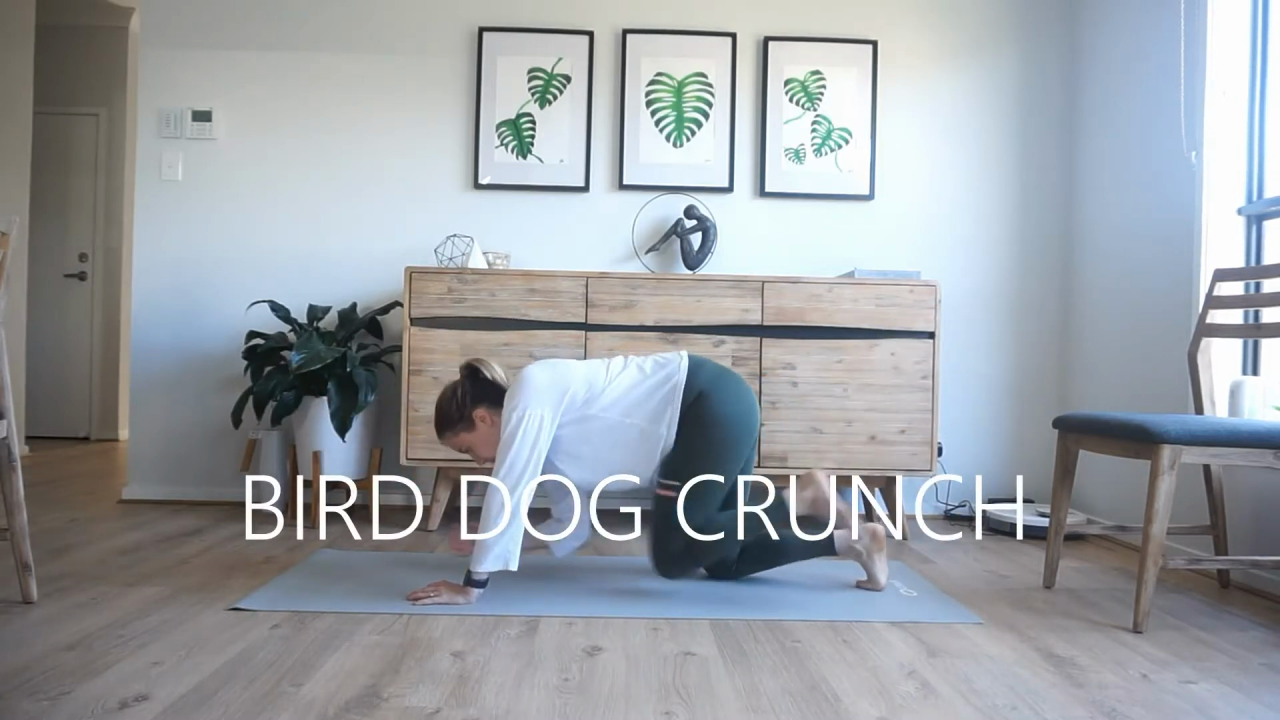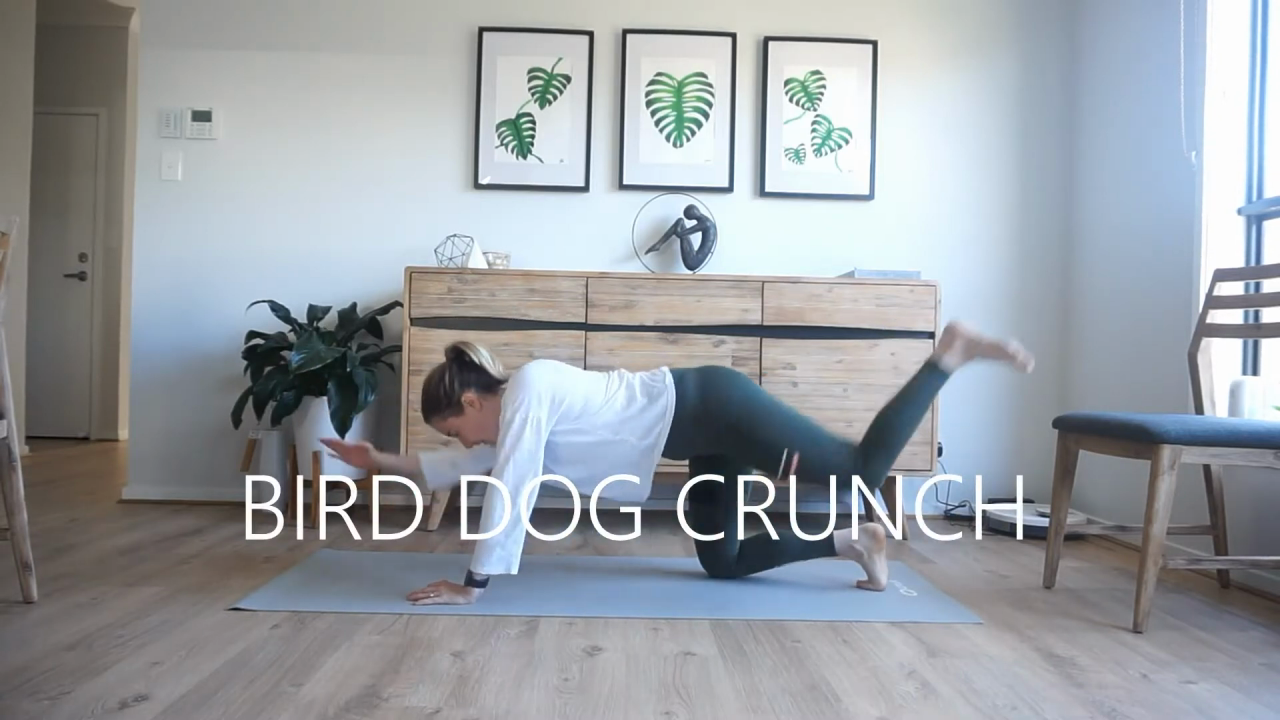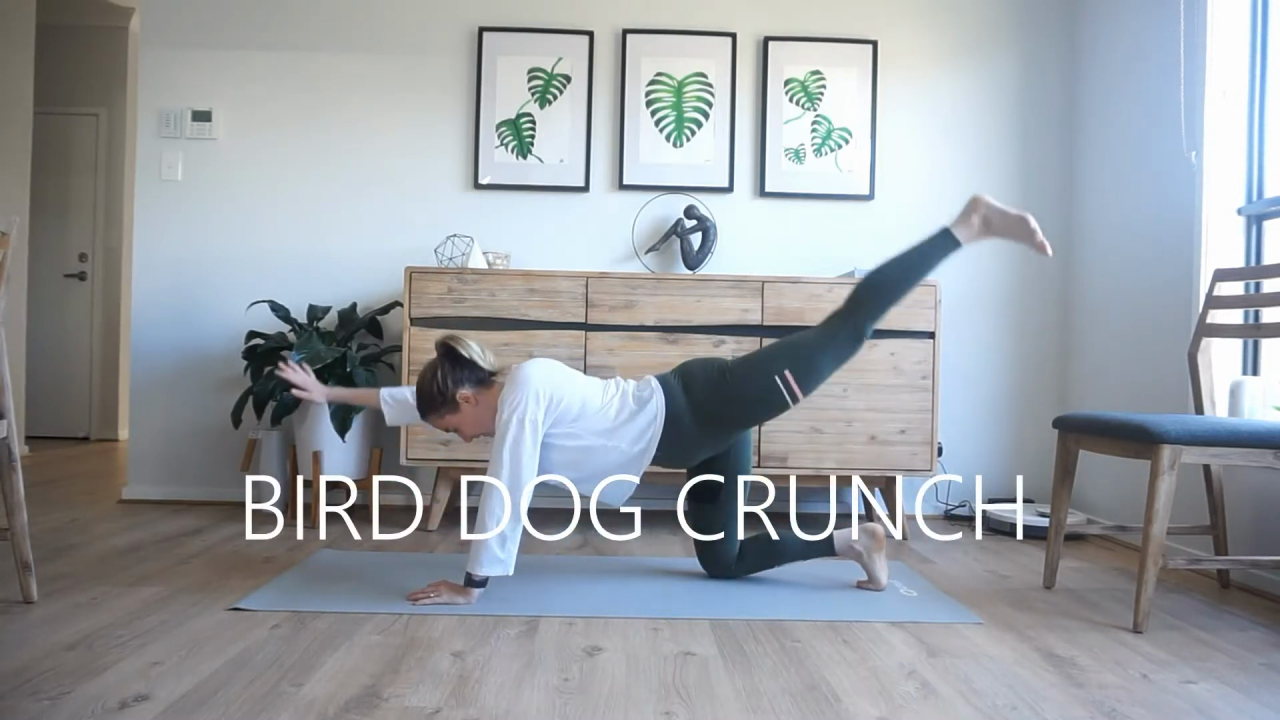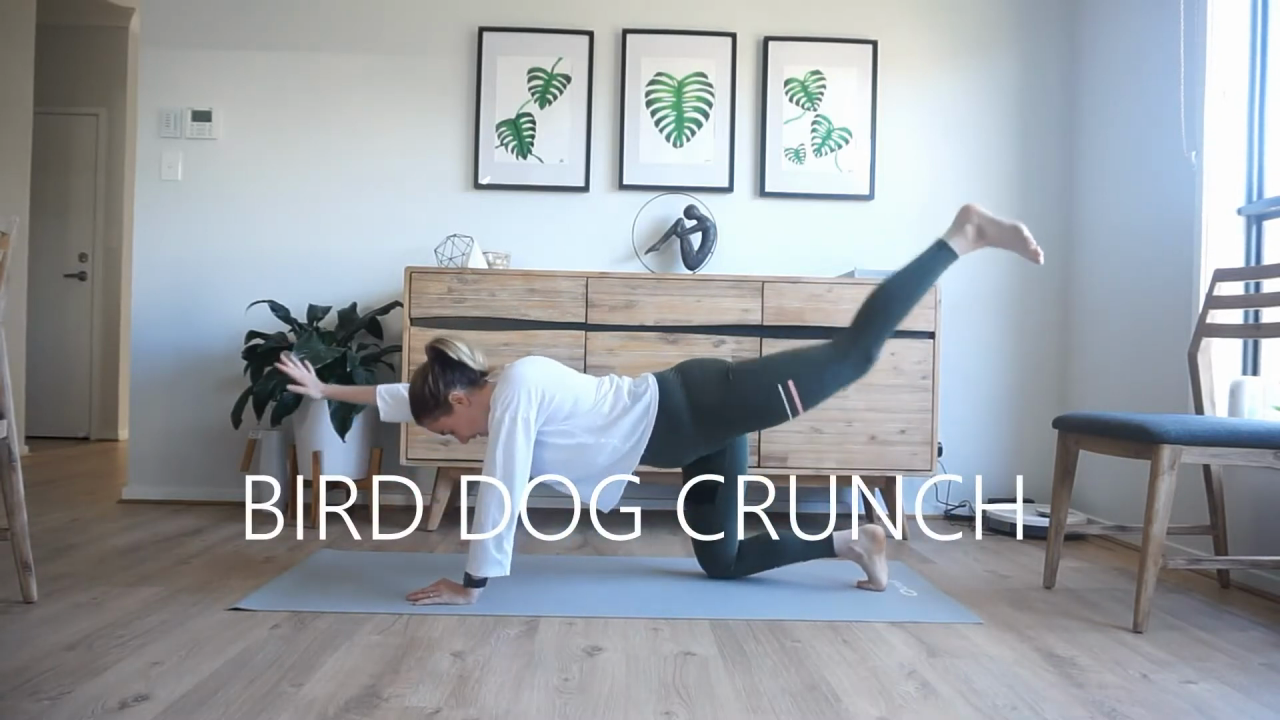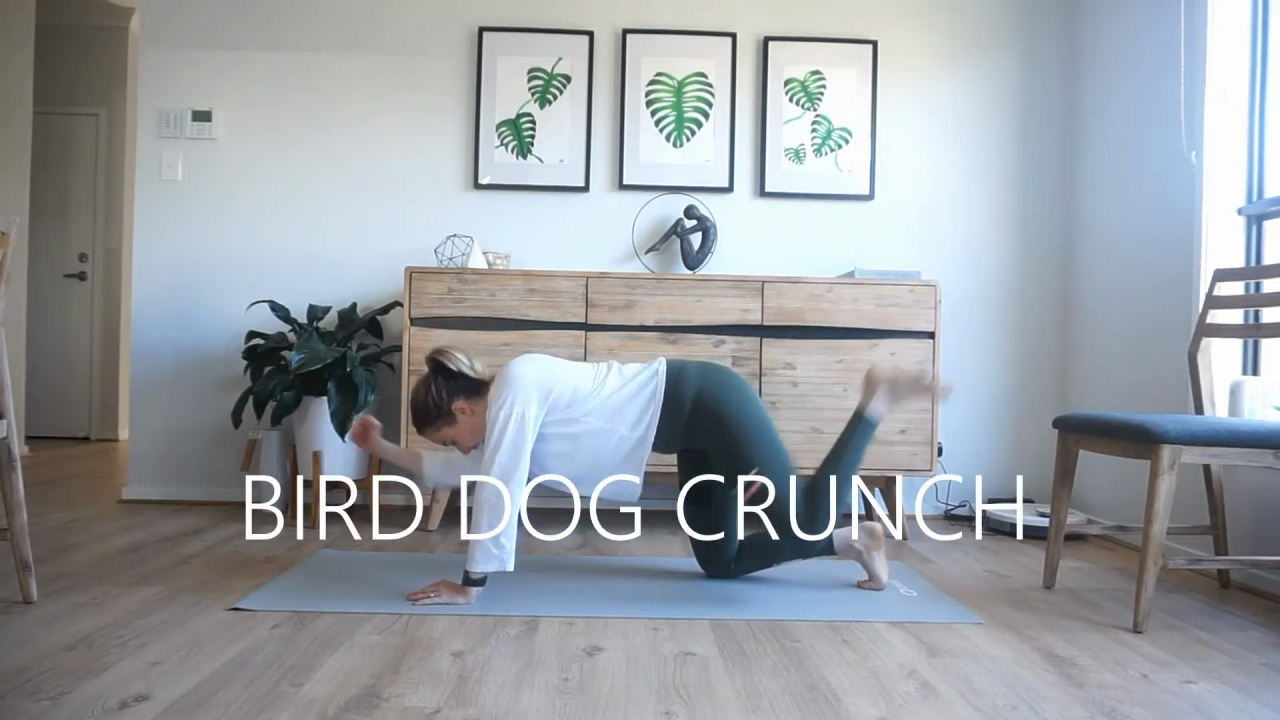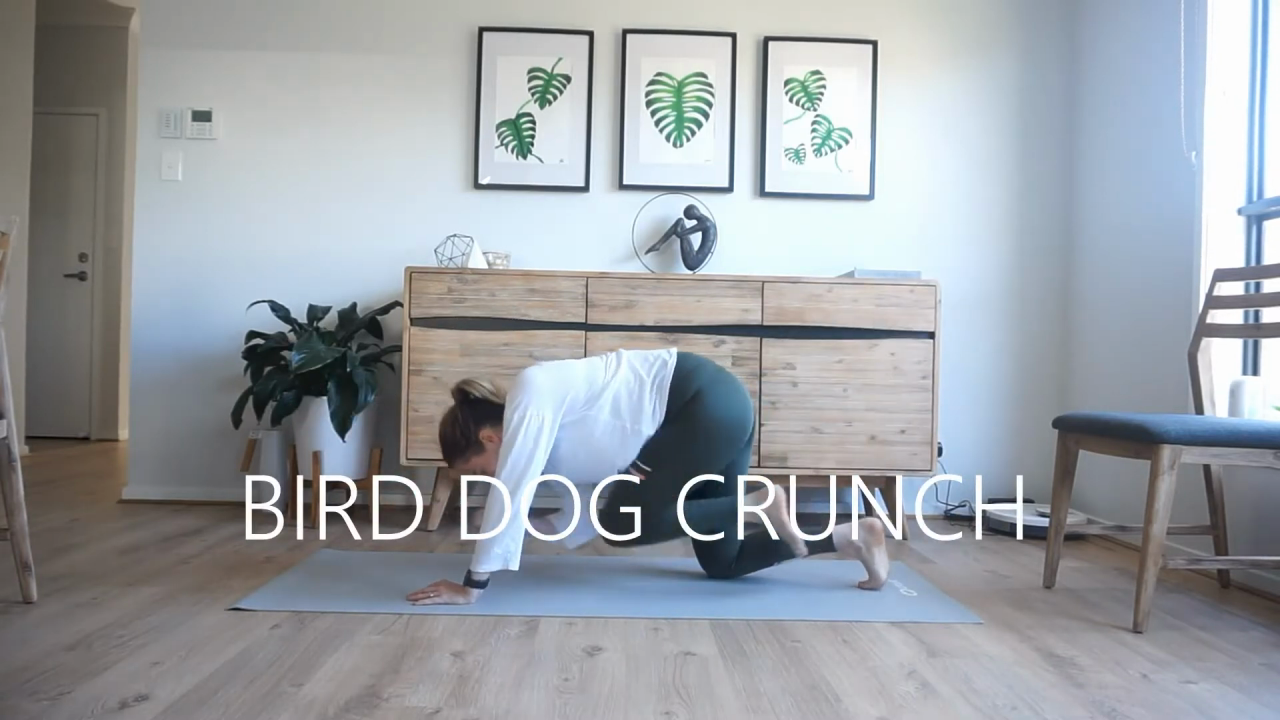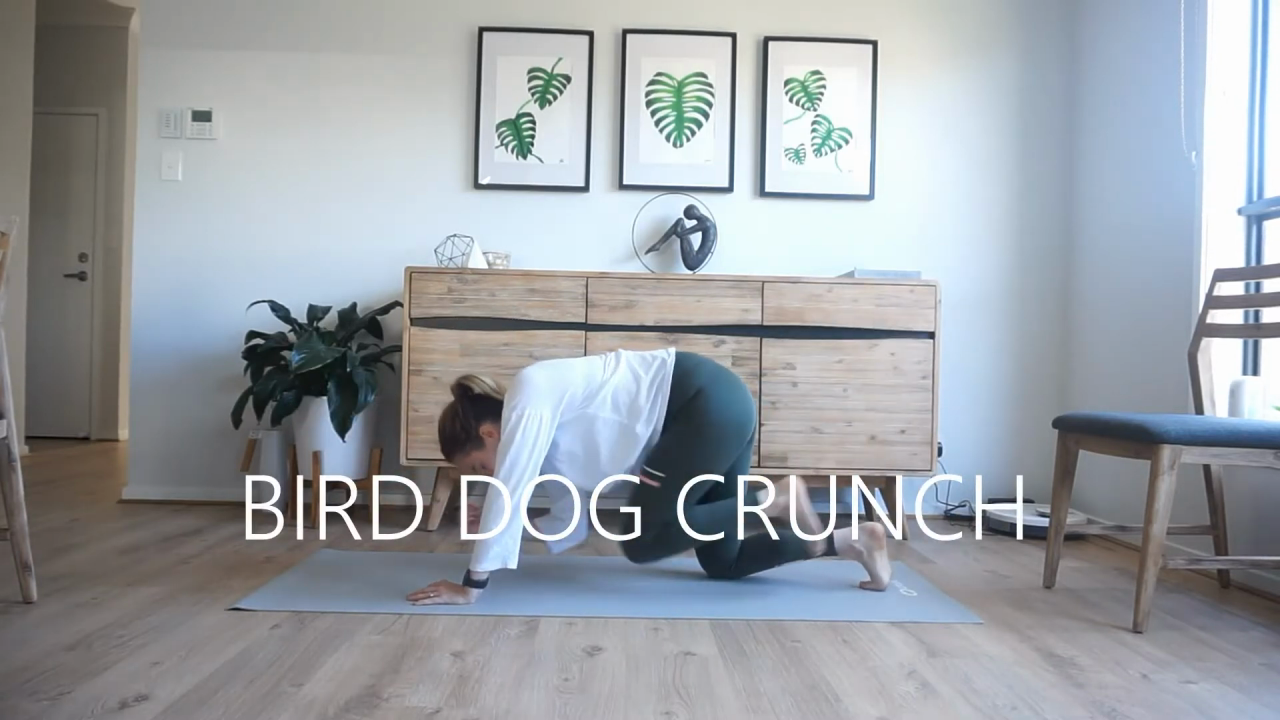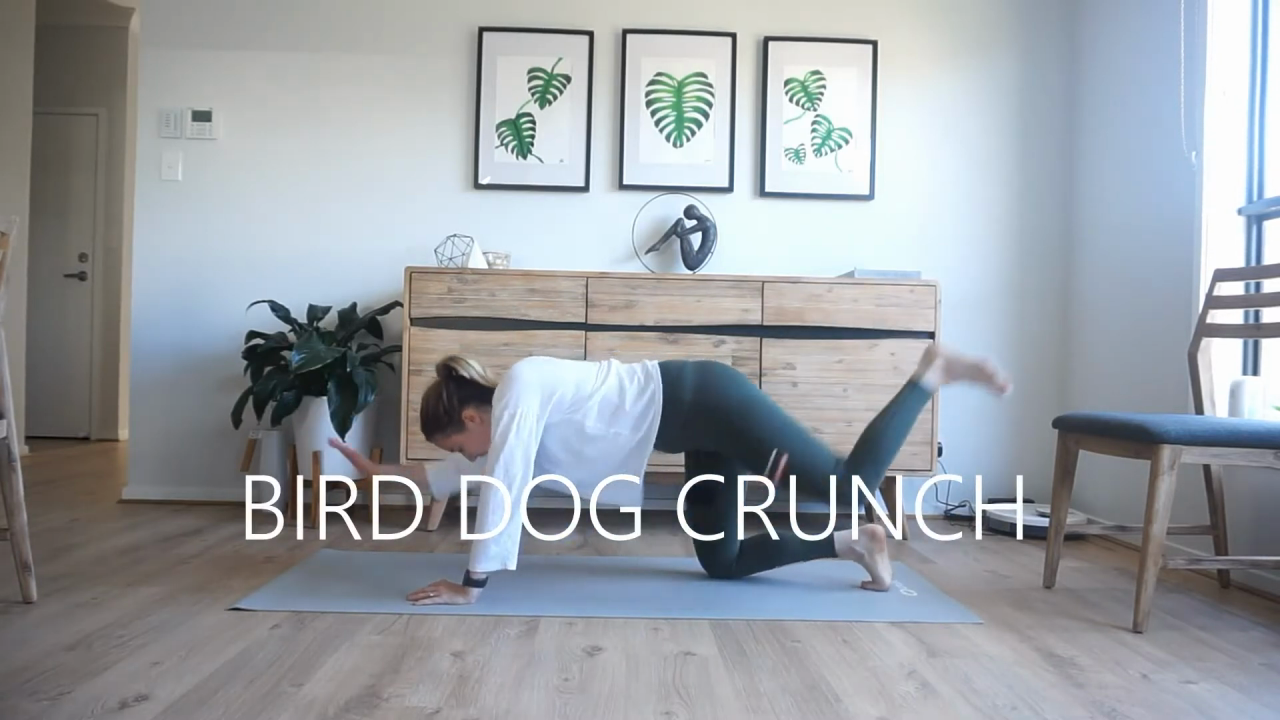
dt=0.3s
person 1, frame 1
left shoulder: (529, 394)
right shoulder: (544, 431)
left elbow: (508, 496)
right elbow: (572, 526)
left wrist: (471, 583)
right wrist: (493, 539)
left hip: (712, 400)
right hip: (708, 406)
left knee: (674, 559)
right knee: (719, 560)
left ankle: (803, 499)
right ankle: (849, 535)
person 1, frame 2
left shoulder: (524, 392)
right shoulder: (524, 408)
left elbow: (509, 498)
right elbow: (469, 466)
left wrist: (472, 585)
right wrist: (387, 462)
left hip: (706, 409)
right hip: (704, 426)
left knee: (857, 467)
right knee: (723, 562)
left ankle: (948, 353)
right ankle: (851, 540)
person 1, frame 3
left shoulder: (520, 395)
right shoulder: (515, 391)
left elbow: (506, 501)
right elbow: (415, 399)
left wrist: (471, 585)
right wrist: (331, 393)
left hip: (705, 409)
right hip: (704, 430)
left knee: (845, 327)
right knee: (723, 561)
left ankle: (969, 223)
right ankle: (851, 542)
person 1, frame 4
left shoulder: (511, 392)
right shoulder: (506, 388)
left elbow: (501, 500)
right elbow: (411, 400)
left wrist: (470, 585)
right wrist: (327, 390)
left hip: (700, 409)
right hip: (697, 430)
left knee: (856, 349)
right knee: (722, 562)
left ankle: (964, 233)
right ankle: (850, 542)
person 1, frame 5
left shoulder: (512, 390)
right shoulder: (516, 397)
left elbow: (499, 495)
right elbow: (491, 486)
left wrist: (469, 586)
right wrist: (393, 454)
left hip: (701, 399)
right hip: (695, 411)
left knee: (797, 525)
right knee: (722, 556)
left ankle: (874, 401)
right ankle: (854, 537)
person 1, frame 6
left shoulder: (529, 396)
right shoulder: (545, 428)
left elbow: (510, 497)
right elbow: (578, 525)
left wrist: (471, 585)
right wrist: (494, 515)
left hip: (705, 399)
right hip: (715, 405)
left knee: (622, 523)
right knee: (722, 561)
left ankle: (760, 502)
right ankle: (852, 534)
person 1, frame 7
left shoulder: (528, 398)
right shoulder: (544, 429)
left elbow: (507, 497)
right elbow: (566, 527)
left wrist: (470, 584)
right wrist: (493, 525)
left hip: (706, 396)
right hip: (710, 404)
left knee: (643, 543)
right knee: (722, 561)
left ankle: (775, 500)
right ankle: (854, 538)
person 1, frame 8
left shoulder: (515, 394)
right shoulder: (525, 410)
left elbow: (502, 495)
right elbow: (471, 478)
left wrist: (470, 585)
right wrist: (384, 470)
left hip: (702, 403)
right hip: (700, 411)
left knee: (844, 483)
right knee: (721, 560)
left ankle: (931, 372)
right ankle: (855, 541)
